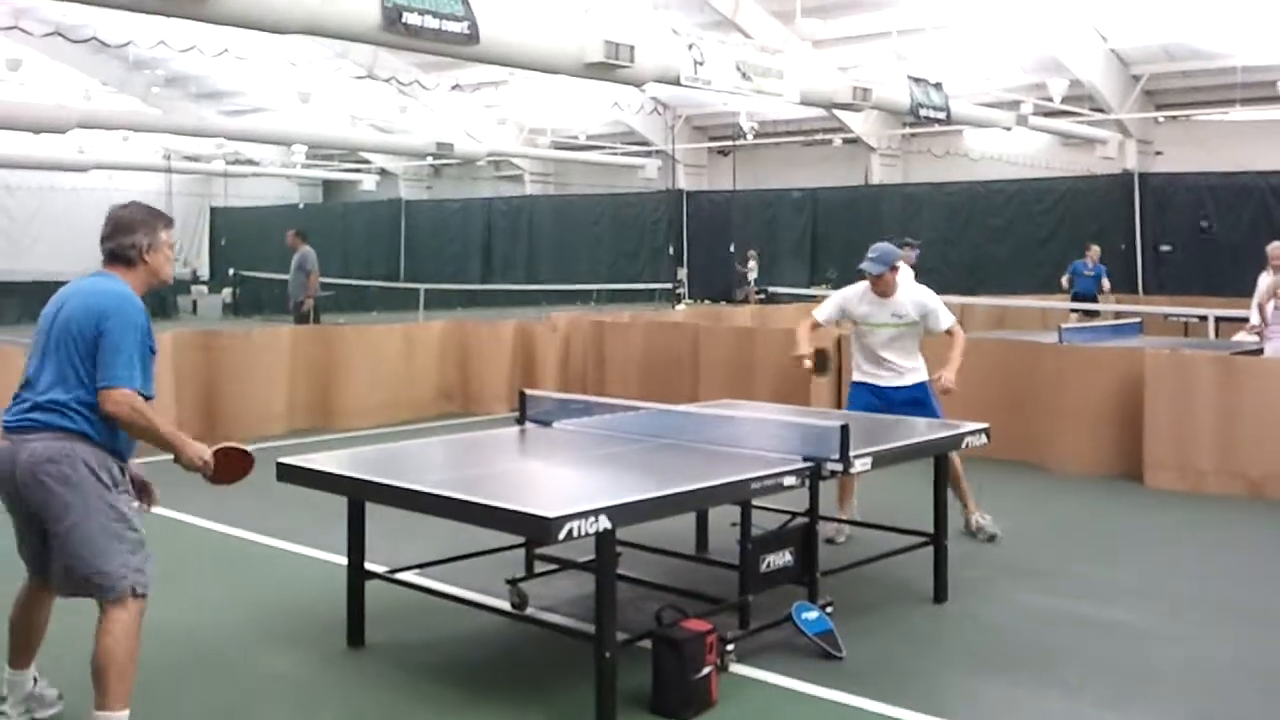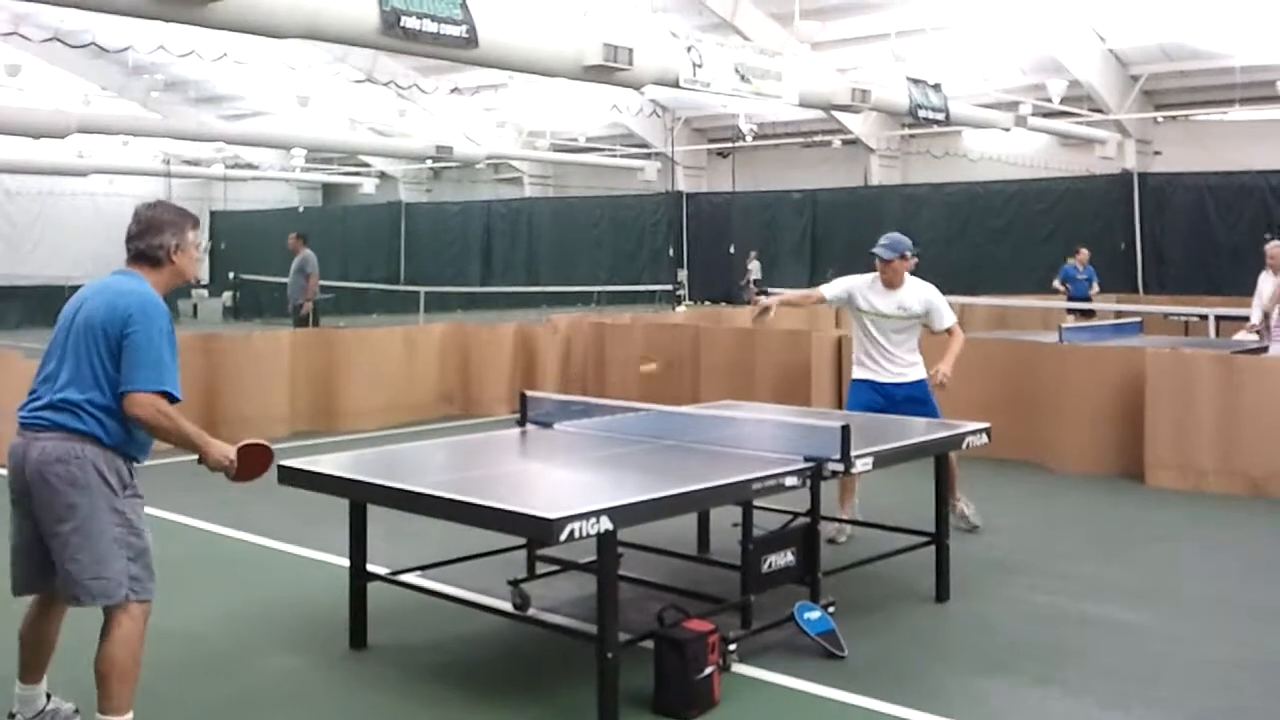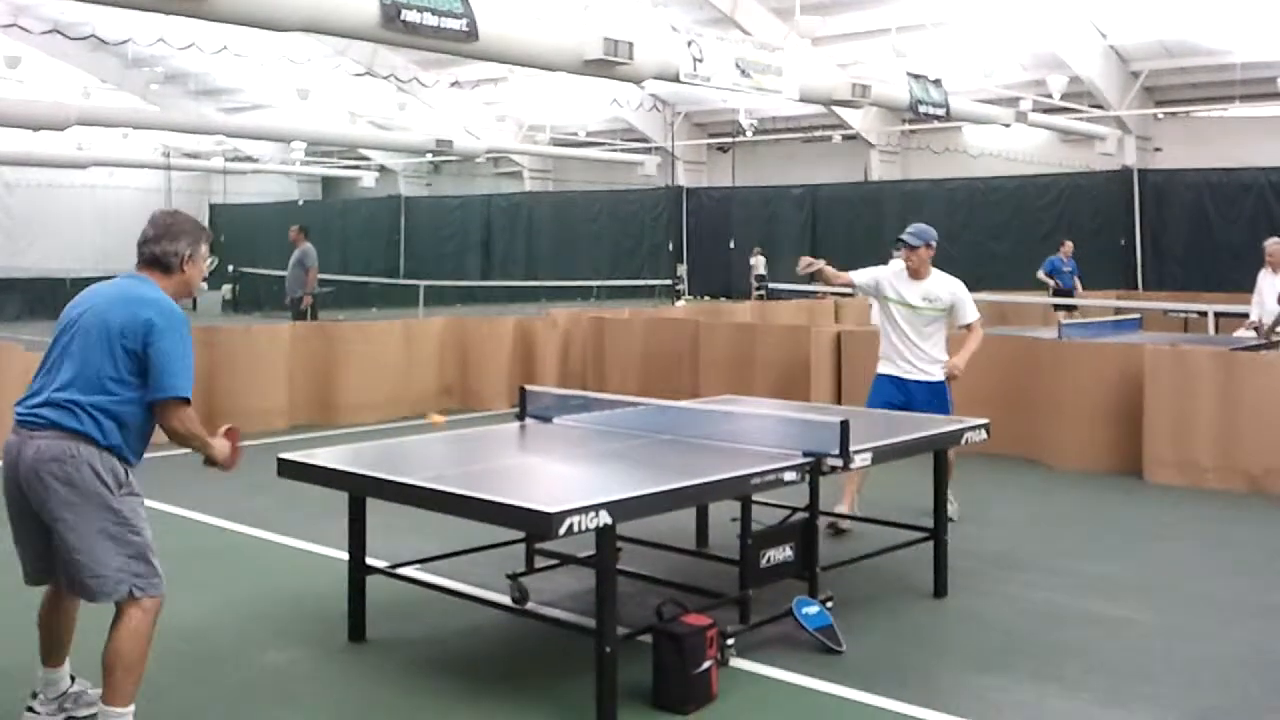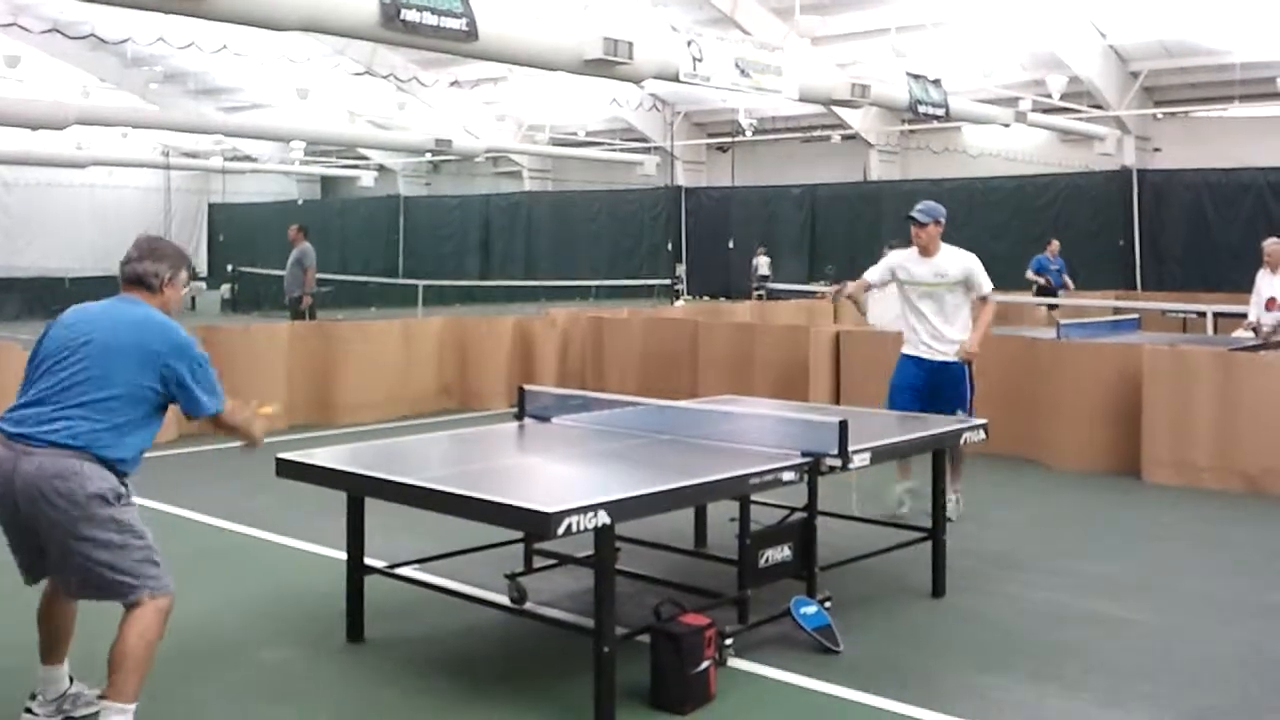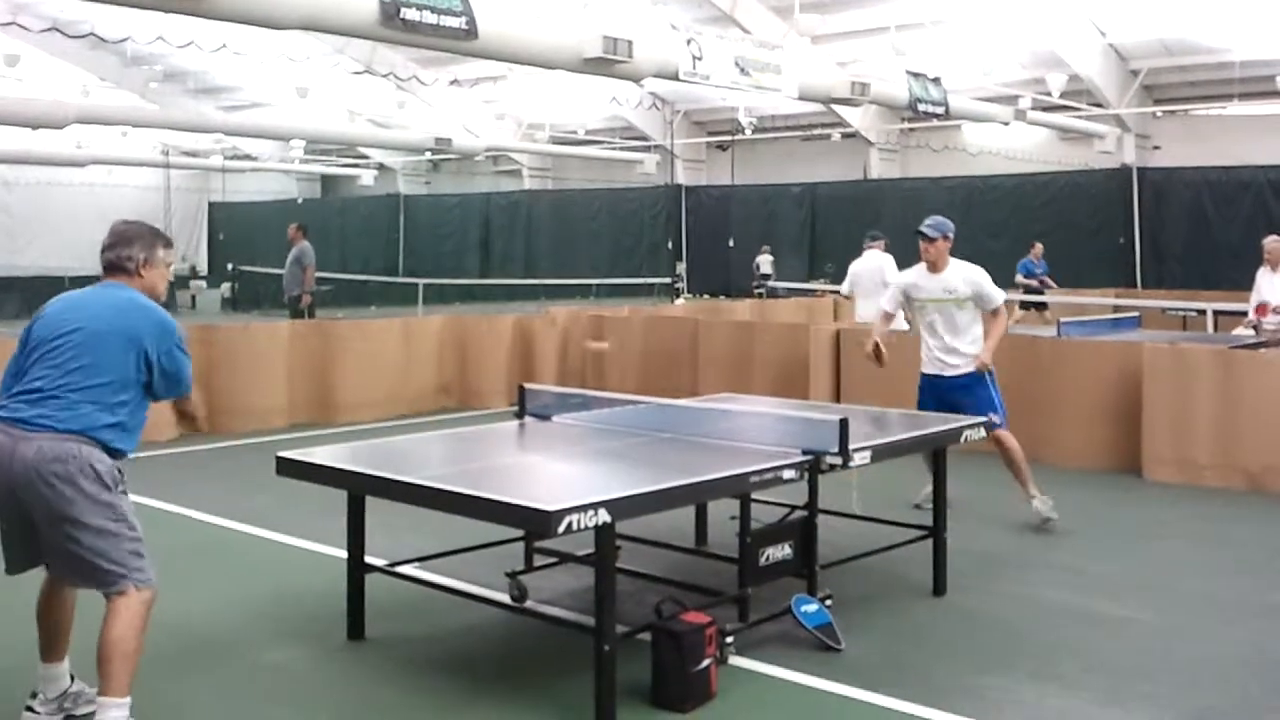
dt=0.2s
person 1, frame 1
left shoulder: (71, 296)
right shoulder: (123, 306)
right elbow: (117, 401)
left wrist: (124, 465)
right wrist: (181, 444)
right hip: (75, 461)
left knee: (45, 576)
right knee: (123, 596)
person 1, frame 2
left shoulder: (93, 293)
right shoulder: (146, 307)
right elbow: (142, 406)
right wrist: (208, 447)
left hip: (31, 448)
right hip: (83, 460)
left knee: (52, 591)
right knee: (128, 603)
person 1, frame 3
left shoulder: (92, 296)
right shoulder: (163, 314)
right elbow: (173, 415)
right wrist: (210, 448)
right hip: (81, 459)
left knee: (68, 578)
right knee: (140, 596)
person 1, frame 4
left shoulder: (70, 318)
right shoulder: (170, 340)
right elbow: (223, 416)
right wrist: (253, 426)
right hip: (73, 472)
left knee: (68, 573)
right knee: (151, 598)
person 1, frame 5
left shoulder: (55, 307)
right shoulder: (154, 322)
right elbow: (189, 407)
right wrist: (195, 419)
right hip: (72, 458)
left knee: (62, 568)
right knee: (132, 590)
person 2, frame 1
left shoulder: (921, 296)
right shoulder: (850, 296)
left elbow: (956, 334)
right elbow: (810, 322)
left wrist: (951, 370)
right wrist: (804, 347)
left hip: (911, 384)
right hip: (866, 384)
left ankle: (971, 513)
right ankle: (844, 516)
person 2, frame 2
left shoulder: (926, 293)
right shoulder: (856, 286)
left elbow: (956, 333)
right elbow: (811, 296)
left wrist: (947, 363)
right wrist: (777, 299)
left hip: (912, 381)
right hip: (868, 382)
left ankle: (956, 502)
right ankle: (845, 516)
person 2, frame 3
left shoulder: (952, 287)
right shoulder: (884, 276)
left elbow: (976, 330)
right elbow: (839, 278)
left wrist: (961, 358)
right wrist: (820, 267)
left hip: (931, 381)
right hip: (891, 376)
left ankle: (943, 494)
right ankle: (846, 508)
person 2, frame 4
left shoulder: (965, 261)
right shoulder: (898, 260)
left elbow: (988, 302)
right elbow: (861, 284)
left wrist: (974, 338)
right wrist: (849, 290)
left hip: (953, 360)
right hip: (913, 357)
left ankle: (952, 489)
right ankle: (904, 483)
person 2, frame 5
left shoulder: (972, 275)
right shoulder: (906, 280)
left elbow: (999, 314)
right elbow: (884, 316)
left wrist: (987, 350)
right wrist: (874, 337)
left hip: (971, 371)
right hip: (933, 373)
left knee: (999, 435)
left ankle: (1034, 496)
